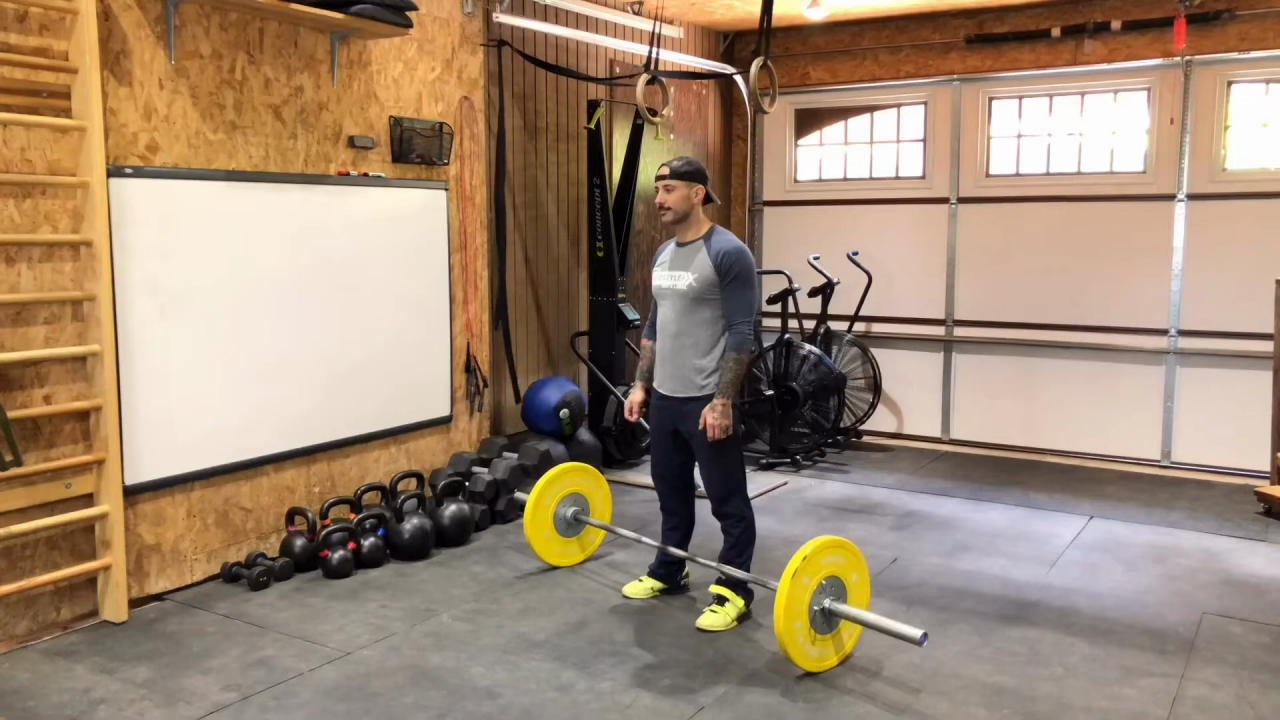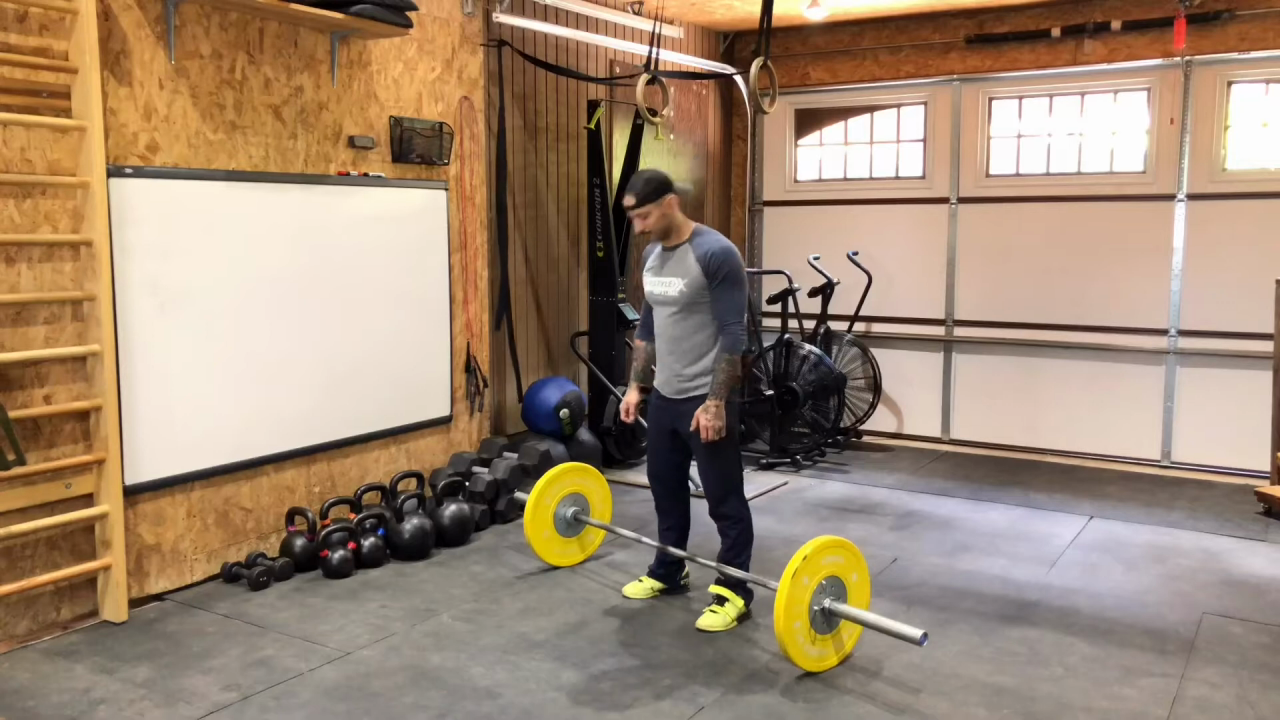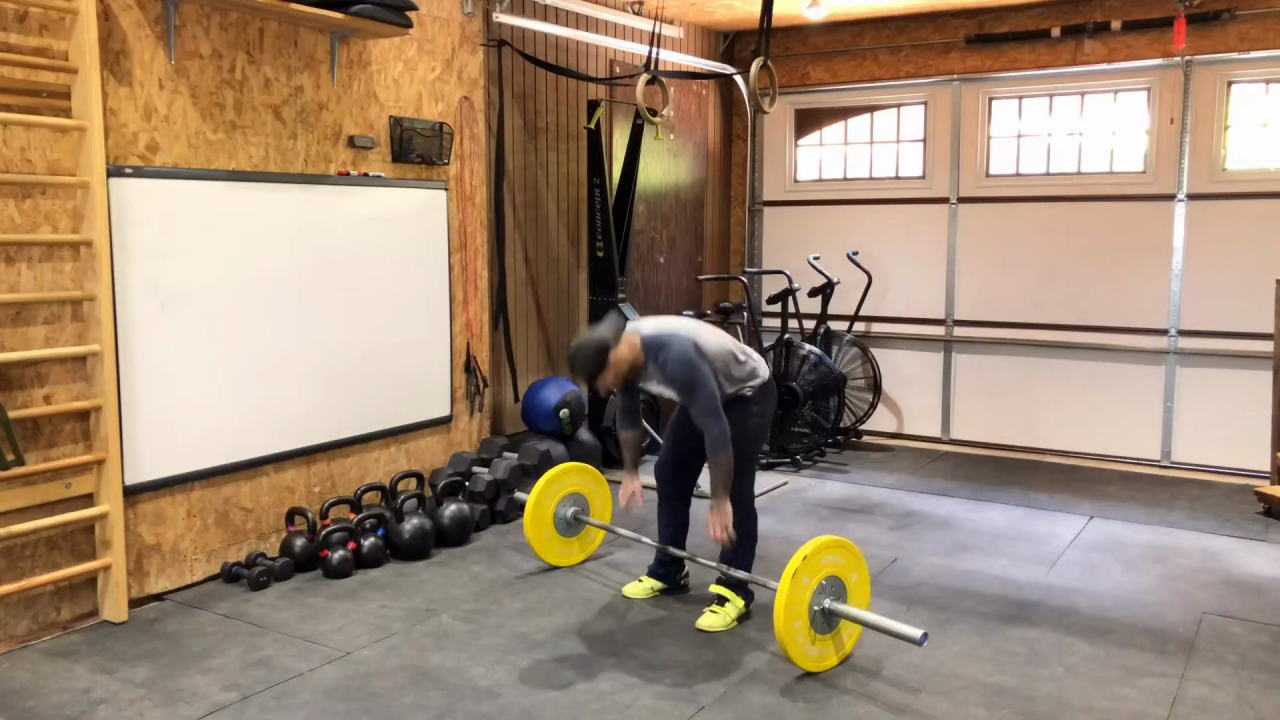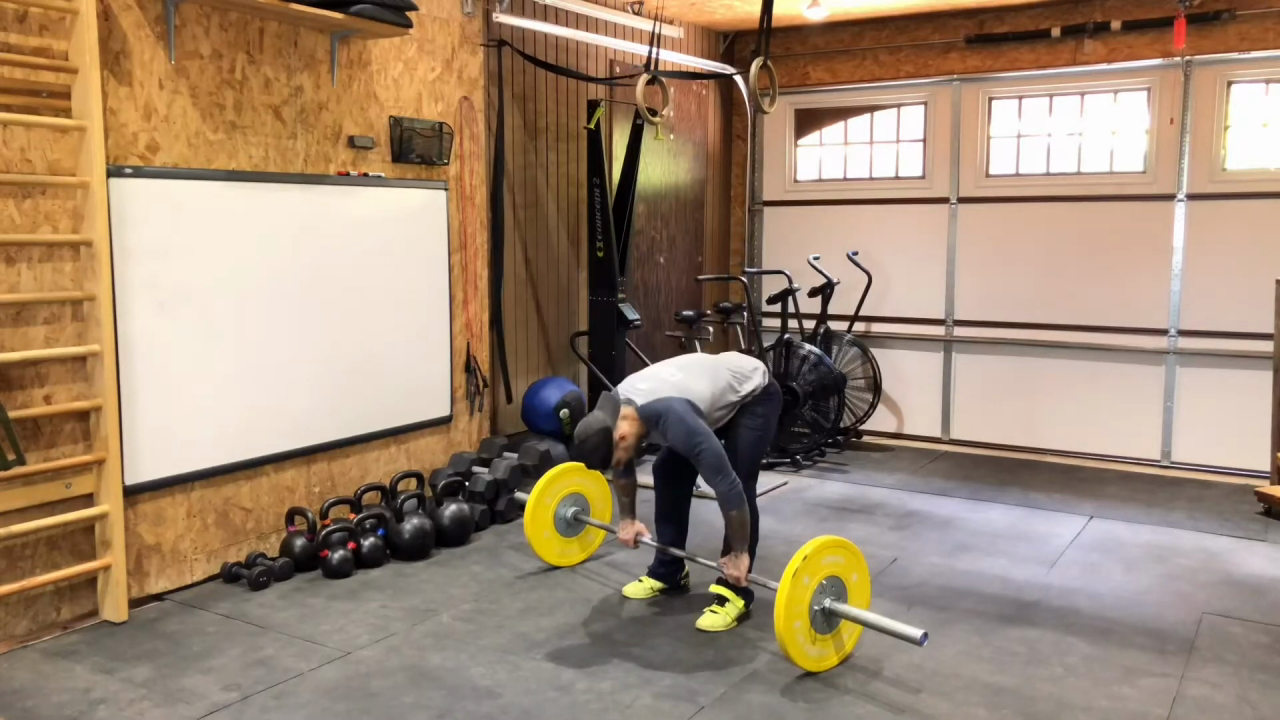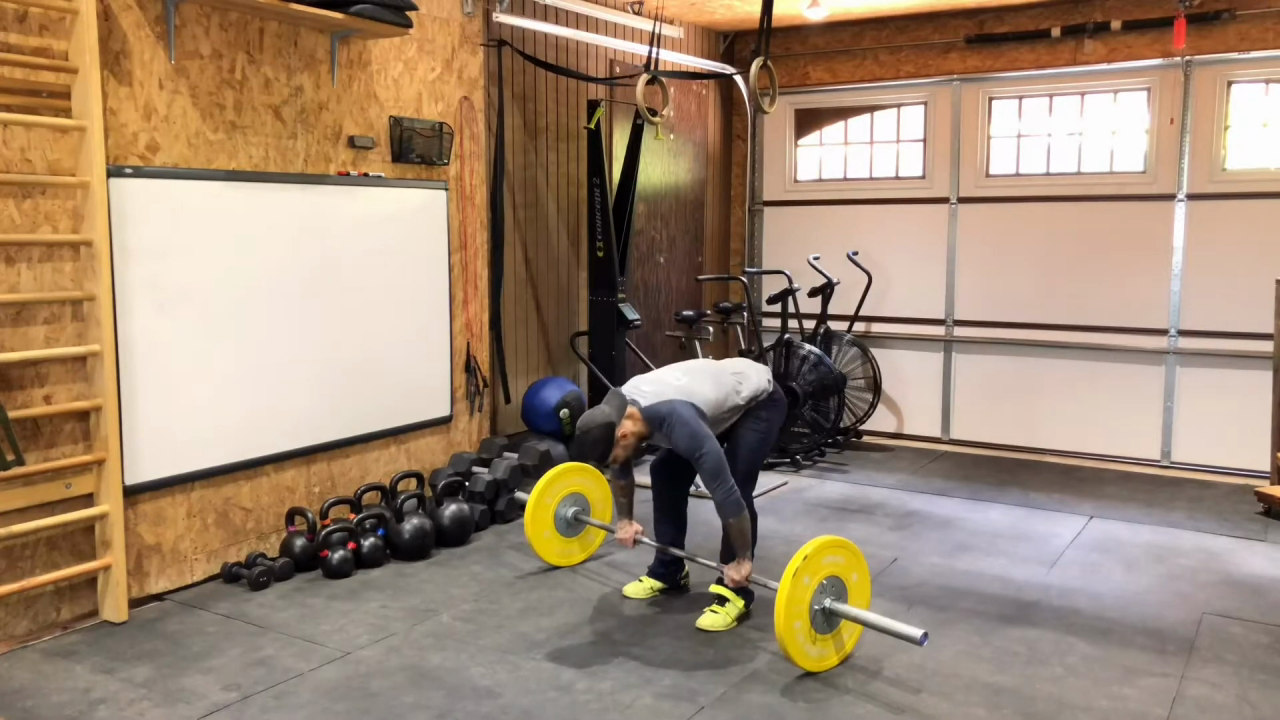
dt=0.4s
person 1, frame 1
left shoulder: (728, 253)
right shoulder: (663, 254)
left elbow: (741, 335)
left wrist: (723, 401)
right wrist: (641, 385)
left hip: (707, 401)
right hip: (665, 397)
left knee: (727, 499)
right knee: (671, 491)
left ankle: (735, 592)
right ankle: (668, 572)
person 1, frame 2
left shoulder: (715, 254)
right shoulder: (653, 257)
left elbow: (732, 335)
left wrist: (716, 403)
right wrist: (635, 385)
left hip: (709, 396)
right hip: (666, 396)
left knee: (723, 497)
right knee: (664, 486)
left ankle: (734, 593)
right ankle: (668, 574)
person 1, frame 3
left shoulder: (676, 358)
right shoulder: (620, 354)
left elbow: (716, 429)
right elbow: (628, 416)
left wrist: (721, 504)
right wrist: (630, 473)
left hip: (746, 393)
right hip: (707, 389)
left knee: (736, 484)
right knee: (670, 472)
left ankle: (734, 592)
right ankle: (668, 573)
person 1, frame 4
left shoulder: (675, 420)
right shoulder: (615, 410)
left elbow: (726, 484)
right elbow: (623, 469)
left wrist: (740, 553)
right wrist: (627, 518)
left hip: (754, 396)
right hip: (716, 390)
left knee: (739, 482)
right knee: (668, 474)
left ankle: (735, 592)
right ankle: (669, 572)
person 1, frame 5
left shoulder: (677, 421)
right shoulder: (618, 413)
left elbow: (724, 490)
right elbow: (620, 469)
left wrist: (743, 559)
right wrist: (624, 518)
left hip: (759, 403)
right hip: (721, 399)
left knee: (736, 486)
right knee: (665, 474)
left ankle: (735, 593)
right ankle: (669, 571)
